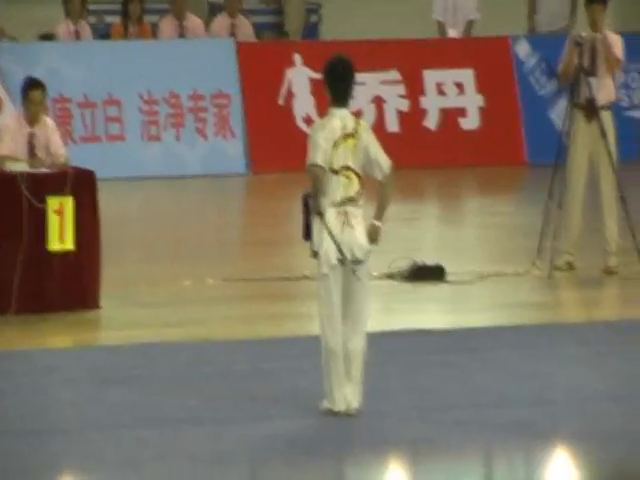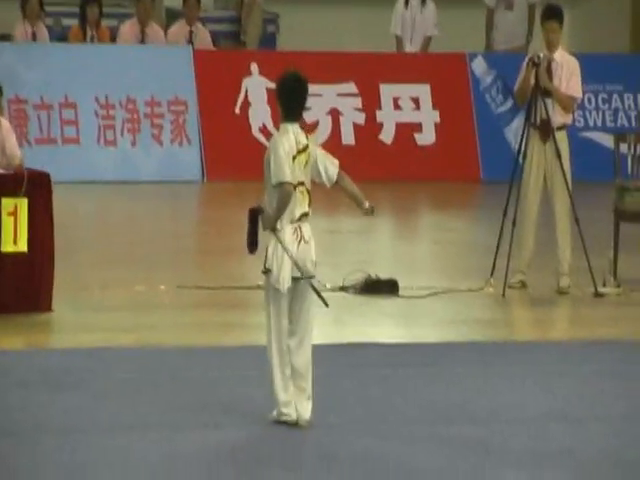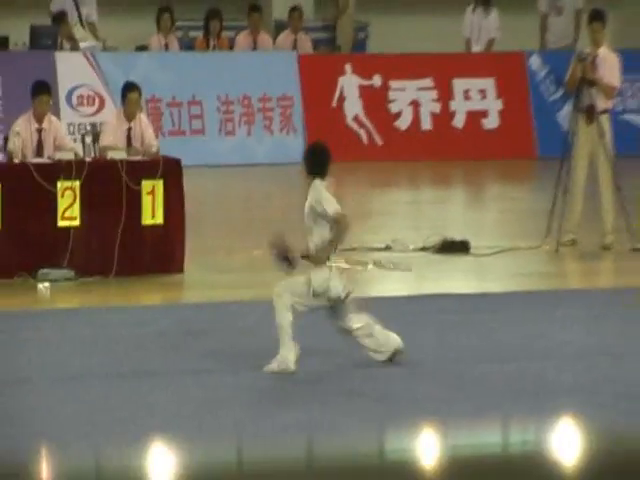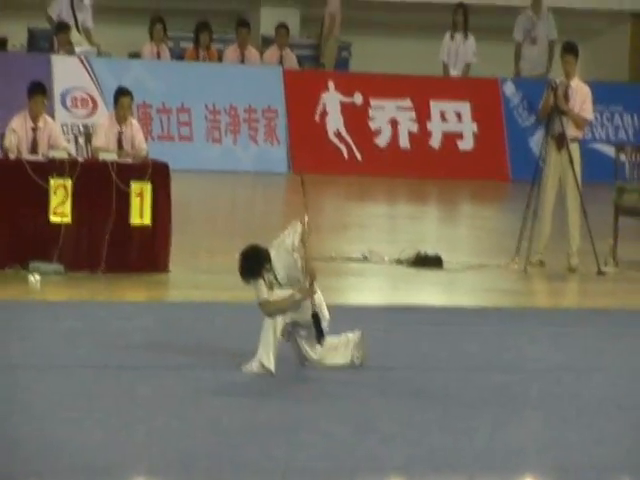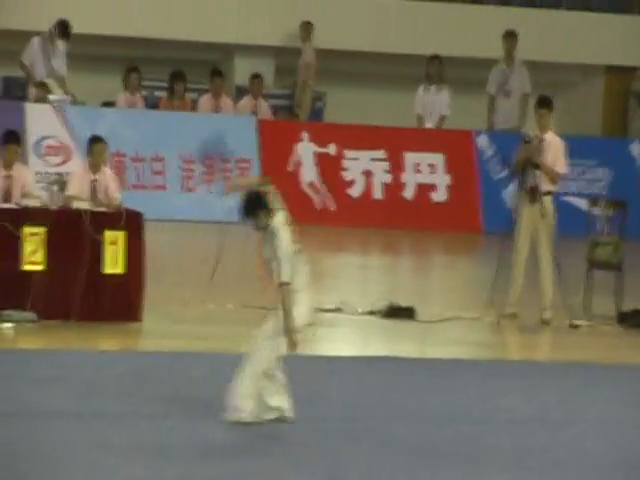
dt=1s
person 1, frame 1
left shoulder: (322, 128)
right shoulder: (362, 129)
left elbow: (316, 171)
right elbow: (386, 175)
left wrist: (317, 207)
right wrist: (377, 222)
left hip: (330, 227)
right hip: (357, 227)
left knee: (333, 320)
right knee: (356, 321)
left ankle: (337, 398)
right ankle: (353, 397)
person 1, frame 2
left shoulder: (278, 142)
right shoulder: (307, 143)
left elbow: (286, 187)
right elbow: (337, 174)
left wrist: (272, 218)
right wrist: (362, 202)
left hip: (283, 244)
right hip: (304, 241)
left knee: (279, 333)
right knee: (300, 334)
left ankle: (288, 406)
right ankle: (302, 407)
person 1, frame 3
left shoulder: (318, 193)
right shoulder: (320, 192)
left elbow: (341, 221)
left wrist: (323, 252)
left hip: (321, 275)
right hip: (328, 275)
right knee: (349, 320)
person 1, frame 4
left shoulder: (283, 246)
right elbow: (267, 308)
right wrist: (298, 296)
left hip: (309, 301)
right hip: (295, 303)
left knee: (276, 298)
right knee: (312, 354)
left ankle: (265, 362)
right ankle: (353, 344)
person 1, frame 5
left shoulder: (277, 237)
right shoulder: (276, 217)
left elbow: (285, 285)
right elbow: (272, 194)
left wrist: (290, 330)
right wrist: (252, 186)
left hip: (293, 304)
right hip: (286, 302)
left knee: (259, 351)
right knee: (265, 354)
right ankle: (278, 407)
person 2, frame 1
left shoulder: (613, 40)
right shoulder: (577, 41)
left elbow: (614, 68)
right elbow: (565, 79)
left wrist: (603, 35)
right wrist: (573, 53)
left hip: (604, 115)
right hip: (581, 116)
left knee: (609, 183)
right knee: (575, 182)
left ankle: (611, 253)
right ankle: (568, 251)
person 2, frame 2
left shoulder: (570, 64)
right shoulder: (532, 60)
left elbow: (570, 105)
right elbow: (520, 99)
left wrist: (549, 84)
right wrist: (528, 75)
left hip: (558, 136)
right hip: (535, 135)
left knee: (562, 204)
right knee: (528, 202)
left ankle: (564, 273)
right ankle: (521, 269)
person 2, frame 3
left shoulder: (611, 58)
right shoulder: (581, 56)
left elbow: (611, 92)
right elbow: (569, 88)
left wrist: (593, 76)
right wrist: (576, 69)
left hip: (601, 119)
right hip: (582, 118)
left knee: (605, 174)
right knee: (577, 173)
left ankle: (608, 231)
right ankle: (572, 230)
person 2, frame 4
left shoulder: (583, 90)
right shoulder: (555, 86)
left elbow: (583, 123)
right elbow: (542, 115)
left wrist: (566, 107)
right wrist: (550, 99)
left hip: (572, 146)
right hip: (553, 144)
left knee: (573, 199)
right knee: (547, 196)
left ankle: (573, 254)
right ankle: (539, 250)
person 2, frame 5
left shoulder: (557, 143)
right shoulder: (529, 139)
left elbow: (556, 177)
right elbow: (516, 169)
left wrist: (540, 160)
right wrist: (524, 154)
left hip: (545, 200)
right hip: (526, 198)
left knee: (545, 253)
right knee: (519, 249)
left ankle: (547, 307)
right ankle: (512, 303)
